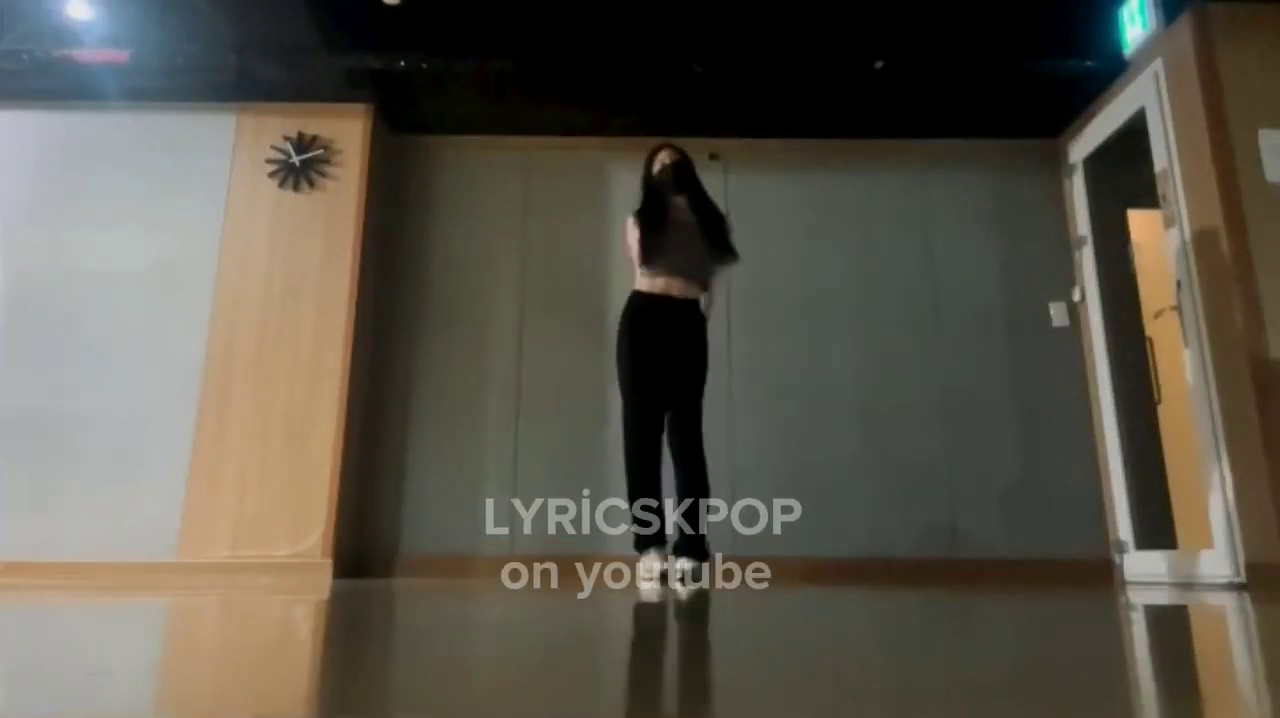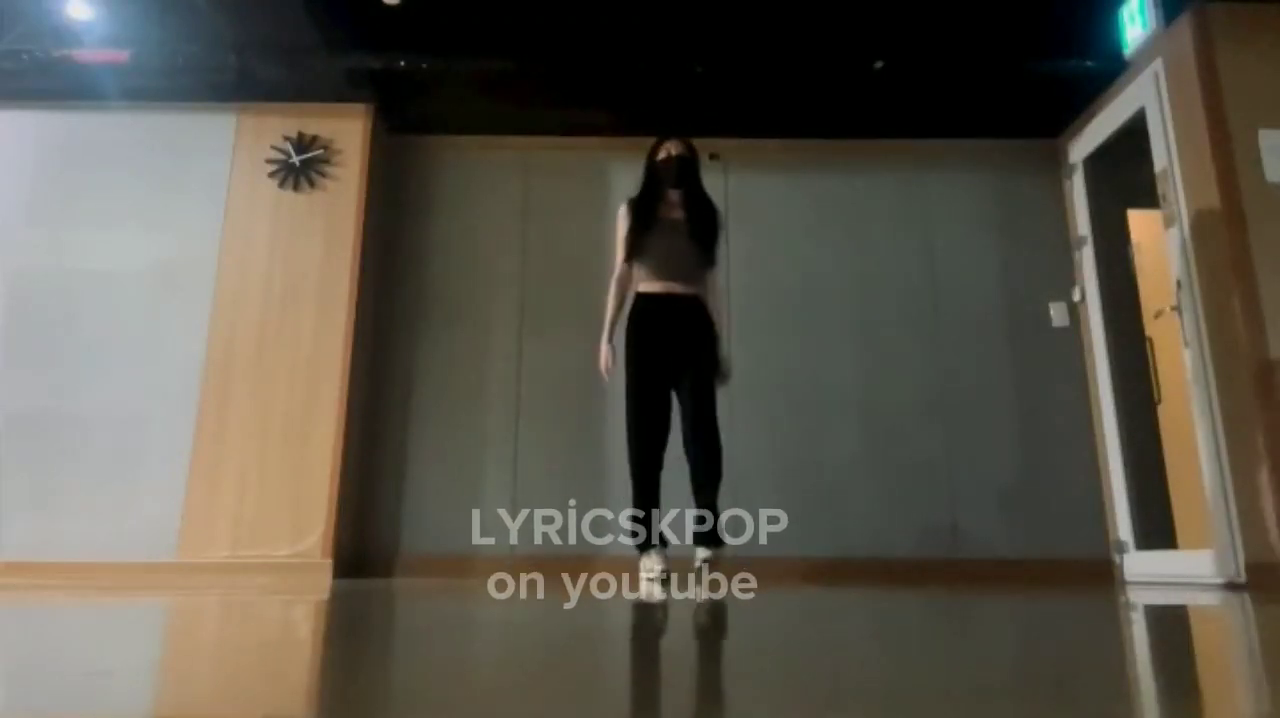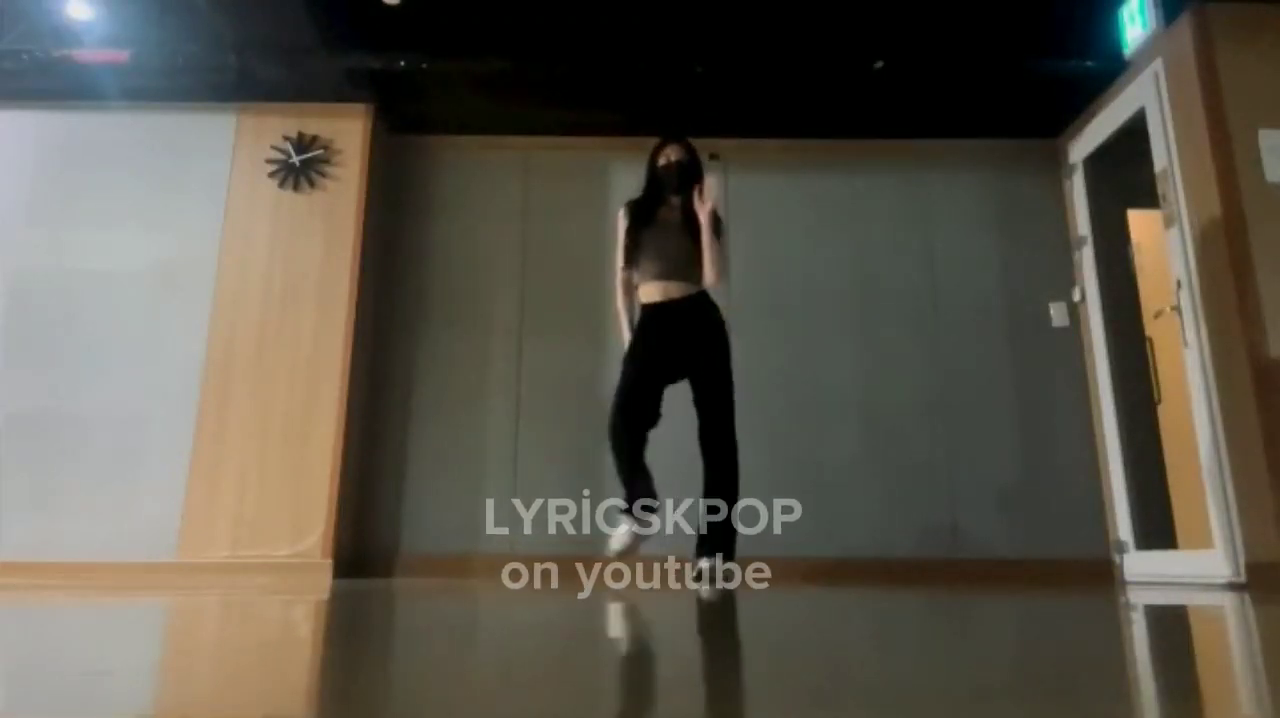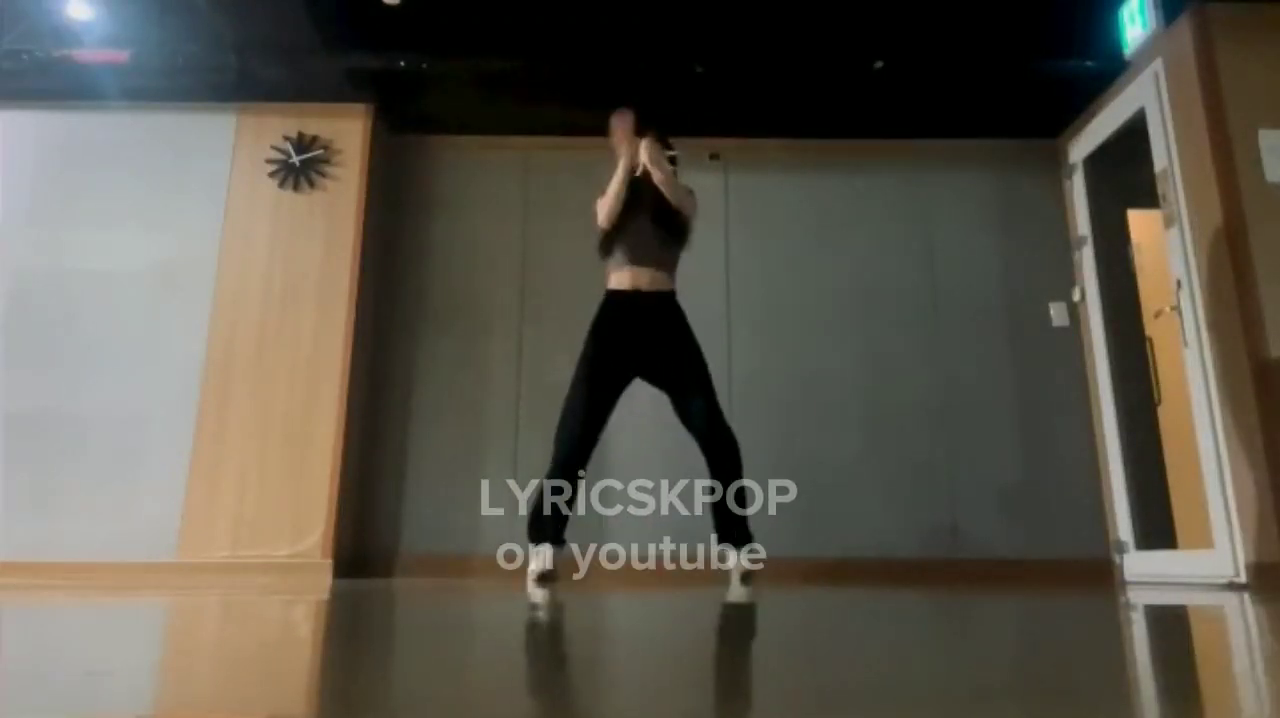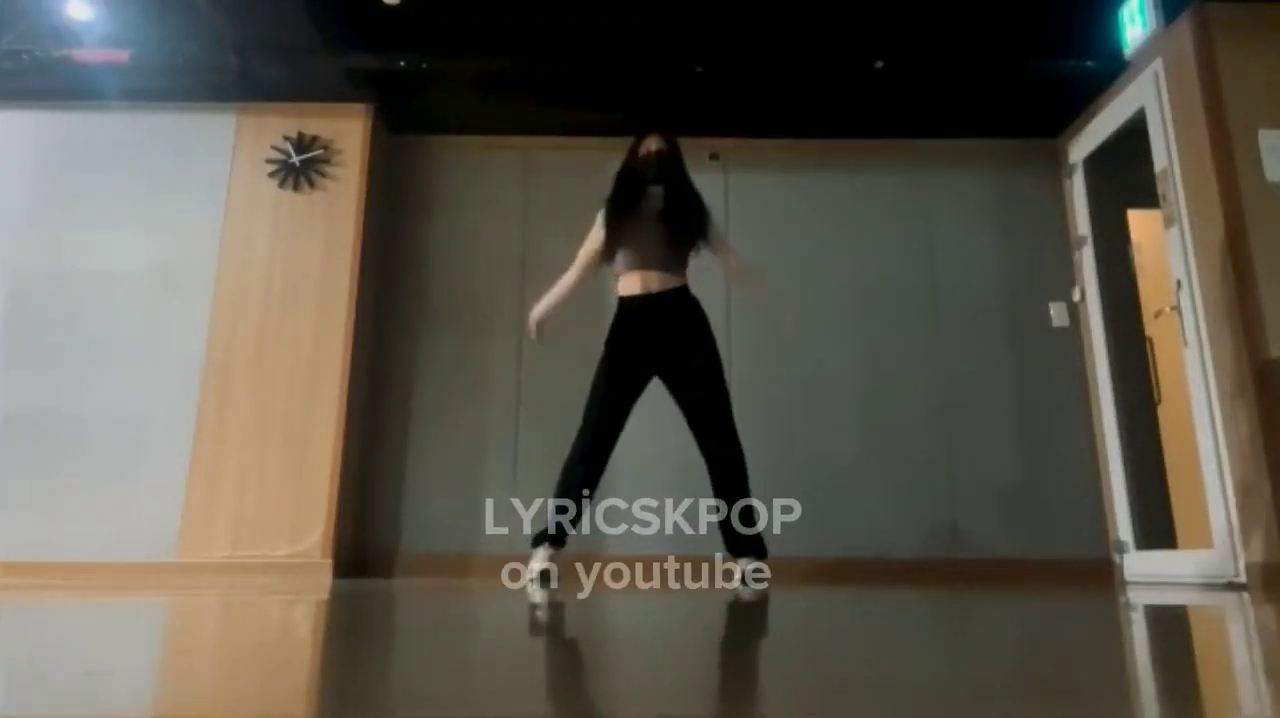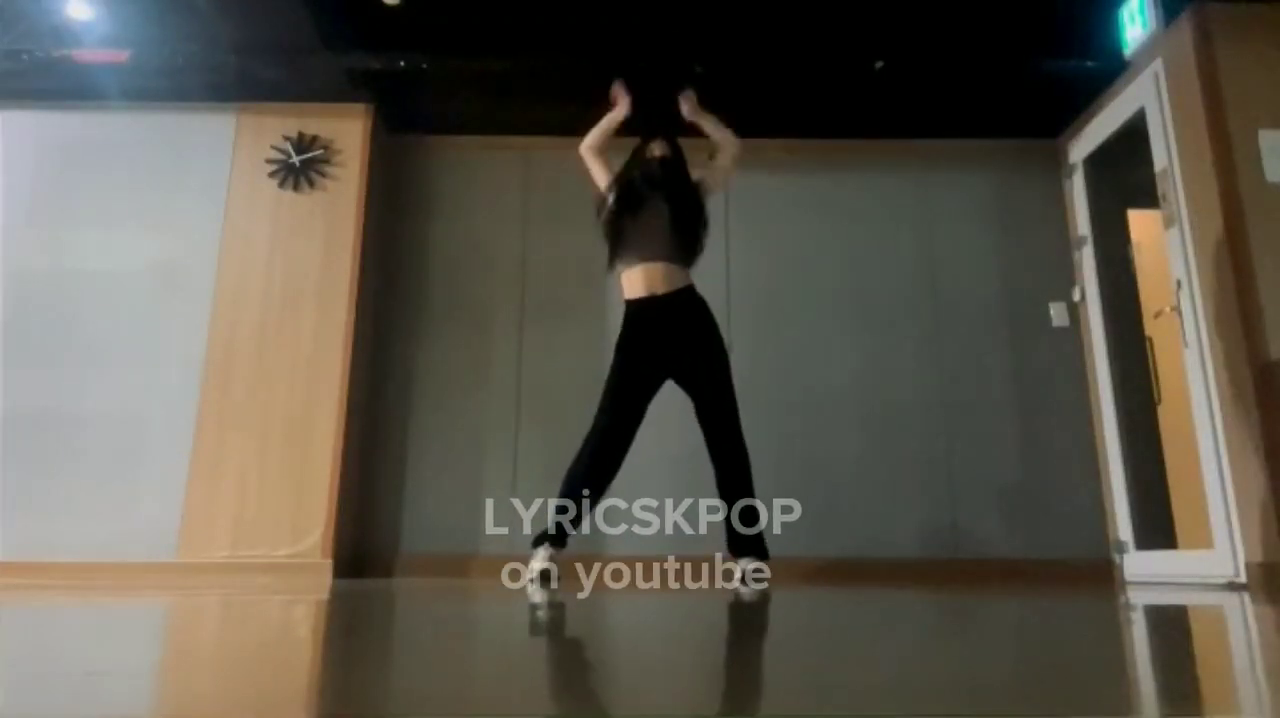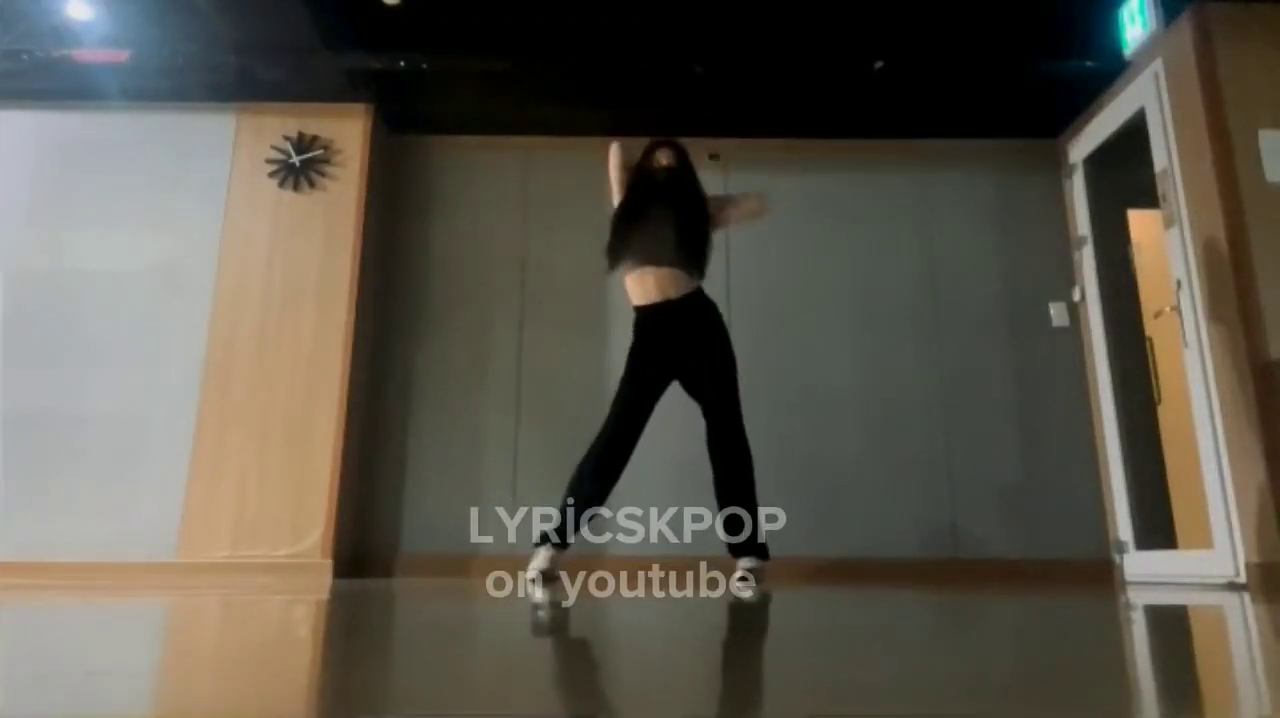
dt=0.4s
person 1, frame 1
left shoulder: (711, 222)
right shoulder: (641, 221)
right elbow: (641, 274)
right wrist: (627, 343)
left hip: (688, 325)
right hip: (645, 319)
left knee: (685, 435)
right knee: (642, 433)
left ankle: (690, 551)
right ankle: (651, 547)
person 1, frame 2
left shoulder: (705, 215)
right shoulder: (633, 212)
left elbow: (710, 282)
right elbow: (621, 274)
left wrist: (720, 343)
right wrist: (607, 336)
left hip: (693, 322)
right hip: (647, 319)
left knee: (700, 425)
right knee: (646, 431)
left ankle: (706, 539)
right ankle: (650, 545)
person 1, frame 3
left shoulder: (705, 216)
right shoulder: (632, 214)
left elbow: (714, 275)
right elbow: (624, 281)
left wrist: (705, 220)
right wrist: (628, 336)
left hip: (701, 324)
right hip: (654, 325)
left knee: (718, 435)
right knee: (625, 423)
left ankle: (713, 551)
right ankle: (639, 510)
person 1, frame 4
left shoulder: (679, 206)
right shoulder: (615, 206)
left elbow: (678, 194)
right elbow: (605, 214)
left wrist: (654, 159)
right wrist: (626, 159)
left hip: (666, 318)
right hip: (617, 318)
left knee: (715, 433)
right knee: (576, 429)
left ankle: (736, 544)
right ankle: (545, 543)
person 1, frame 5
left shoulder: (690, 210)
right shoulder: (613, 210)
left elbow: (729, 261)
right elbow: (581, 267)
right wrist: (545, 305)
left hip: (681, 319)
right hip: (630, 323)
left knee: (719, 435)
right knee: (594, 433)
left ankle: (748, 550)
right ankle: (548, 542)
person 1, frame 6
left shoulder: (689, 195)
right shoulder: (620, 197)
left elbow: (732, 147)
right elbow: (588, 147)
left wrist: (697, 115)
right wrist: (620, 111)
left hip: (690, 320)
right hip: (640, 326)
left knee: (725, 433)
right knee: (606, 436)
left ankle: (747, 551)
right ankle: (550, 543)
person 1, frame 7
left shoulder: (696, 213)
right shoulder: (628, 207)
left elbow: (757, 205)
right elbow: (616, 151)
left wrist: (700, 187)
right wrist: (650, 152)
left hip: (699, 324)
right hip: (651, 332)
left knee: (727, 435)
right knee: (614, 437)
left ankle: (747, 551)
right ankle: (552, 542)
